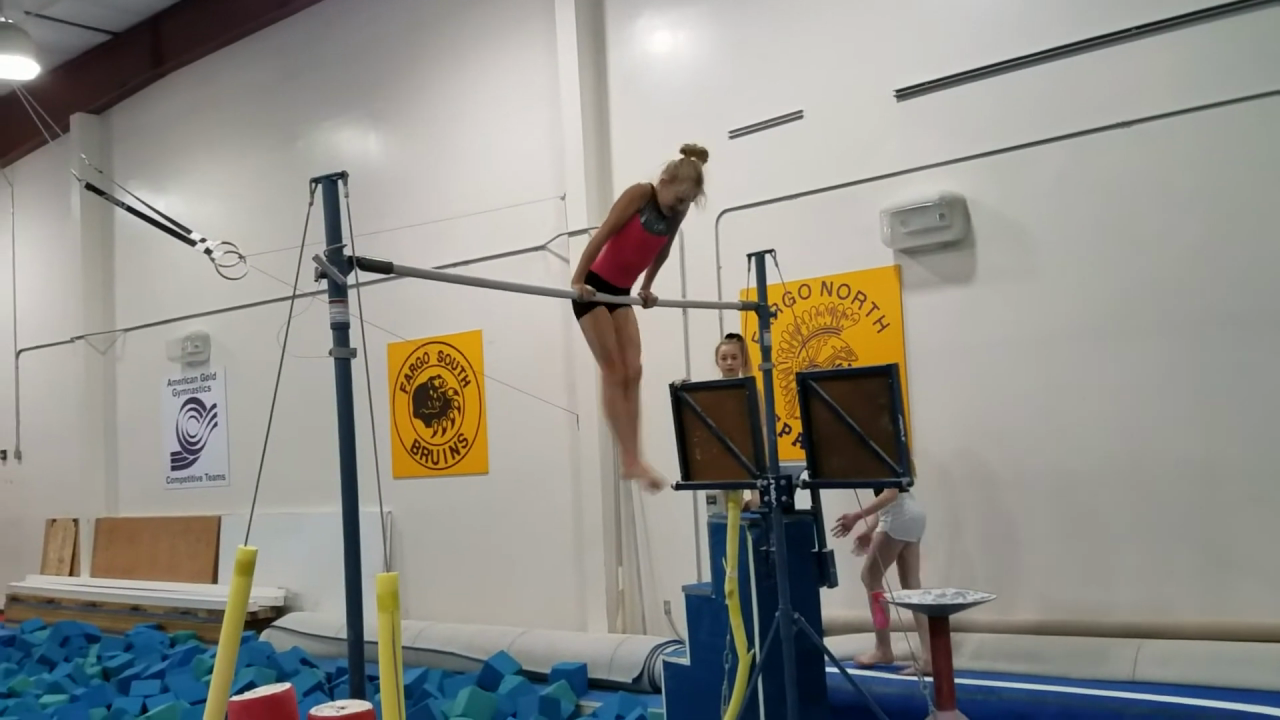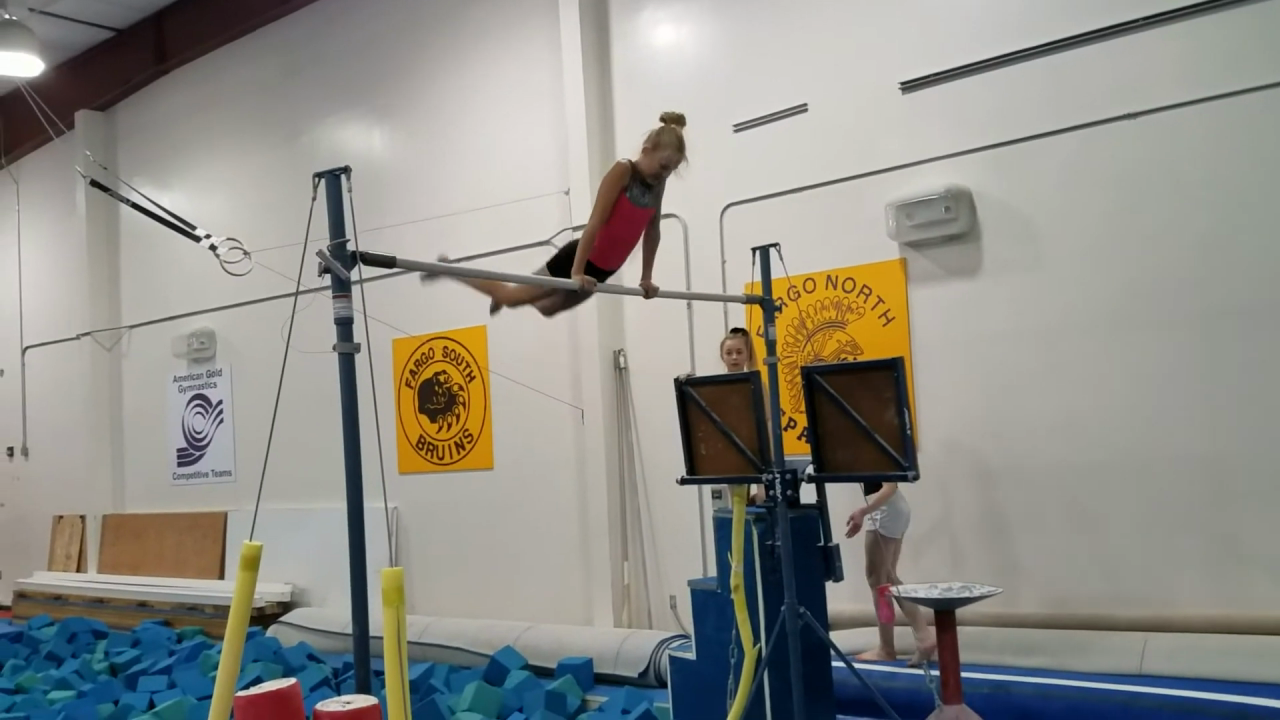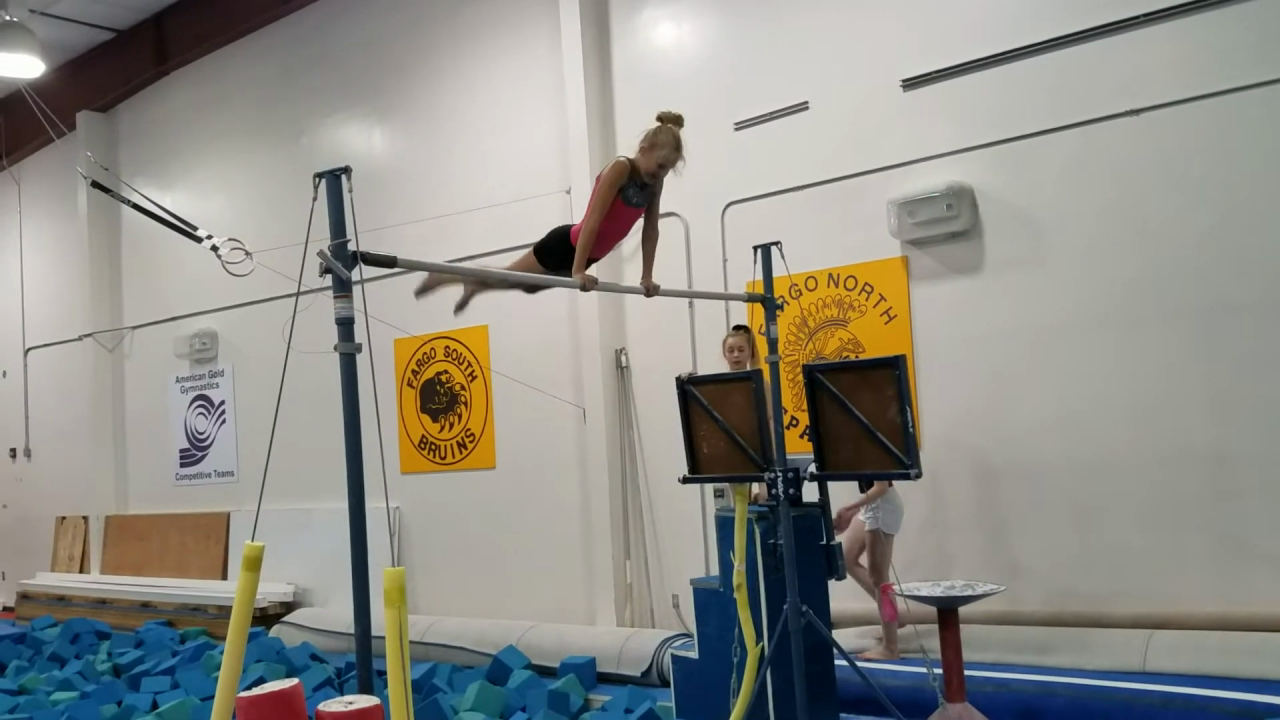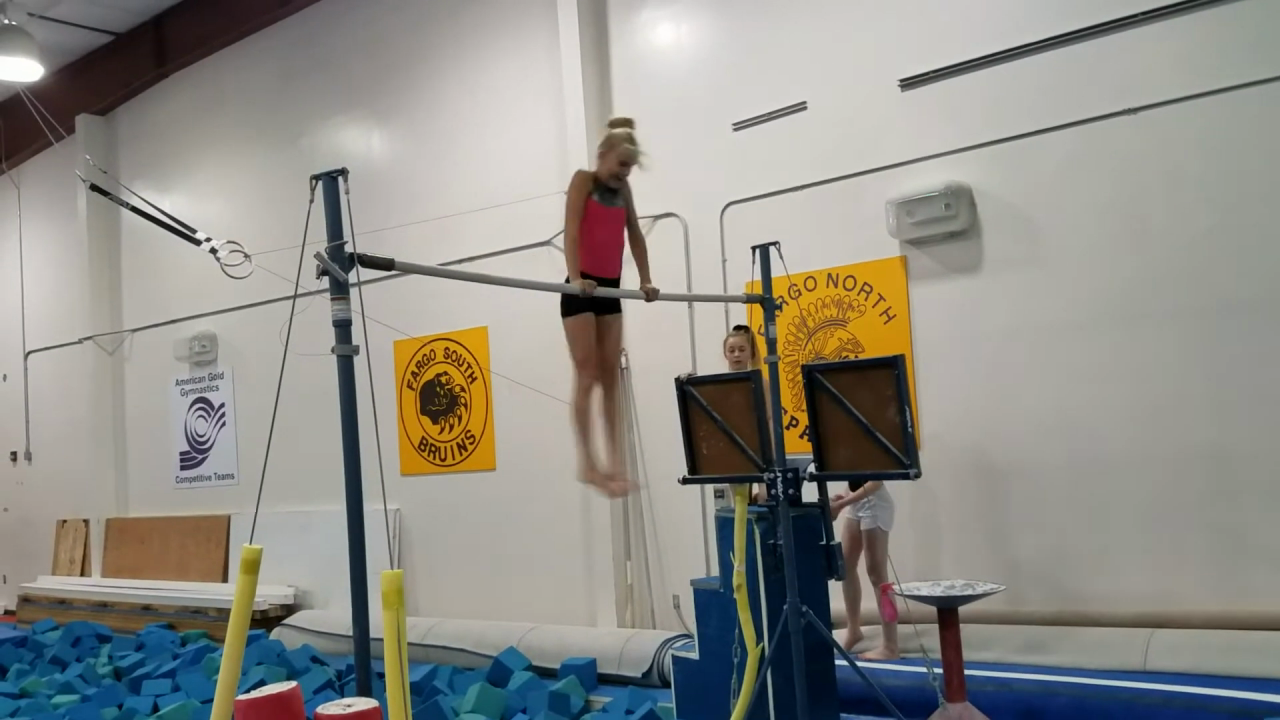
dt=0.3s
person 1, frame 1
left shoulder: (677, 212)
right shoulder: (639, 195)
right elbow: (602, 237)
left wrist: (644, 288)
right wrist: (577, 281)
left hip: (619, 292)
right hip: (595, 289)
left knee: (632, 370)
right knee: (614, 369)
left ankle: (634, 458)
right ankle: (630, 459)
person 1, frame 2
left shoulder: (658, 186)
right shoulder: (622, 172)
left elbow: (652, 233)
right elbow: (595, 224)
left wrist: (646, 278)
right wrist: (578, 274)
left hip: (600, 271)
right hip: (578, 261)
left knee: (549, 307)
right knee: (514, 295)
left ankle: (507, 295)
person 1, frame 3
left shoulder: (652, 180)
right shoulder: (620, 169)
left elbow: (651, 230)
right elbow: (593, 220)
left wrist: (647, 276)
right wrist: (579, 270)
left hip: (582, 253)
right hip: (564, 248)
left knee: (528, 285)
left ankle: (476, 286)
right ankle: (443, 277)
person 1, frame 4
left shoulder: (623, 188)
right shoulder: (583, 181)
left elbow: (635, 236)
right elbow: (572, 231)
left wrist: (646, 281)
right wrist: (576, 277)
left hip: (609, 291)
right hip: (582, 293)
left knee: (610, 378)
right knee: (588, 376)
left ankle: (614, 464)
right ankle: (588, 464)
